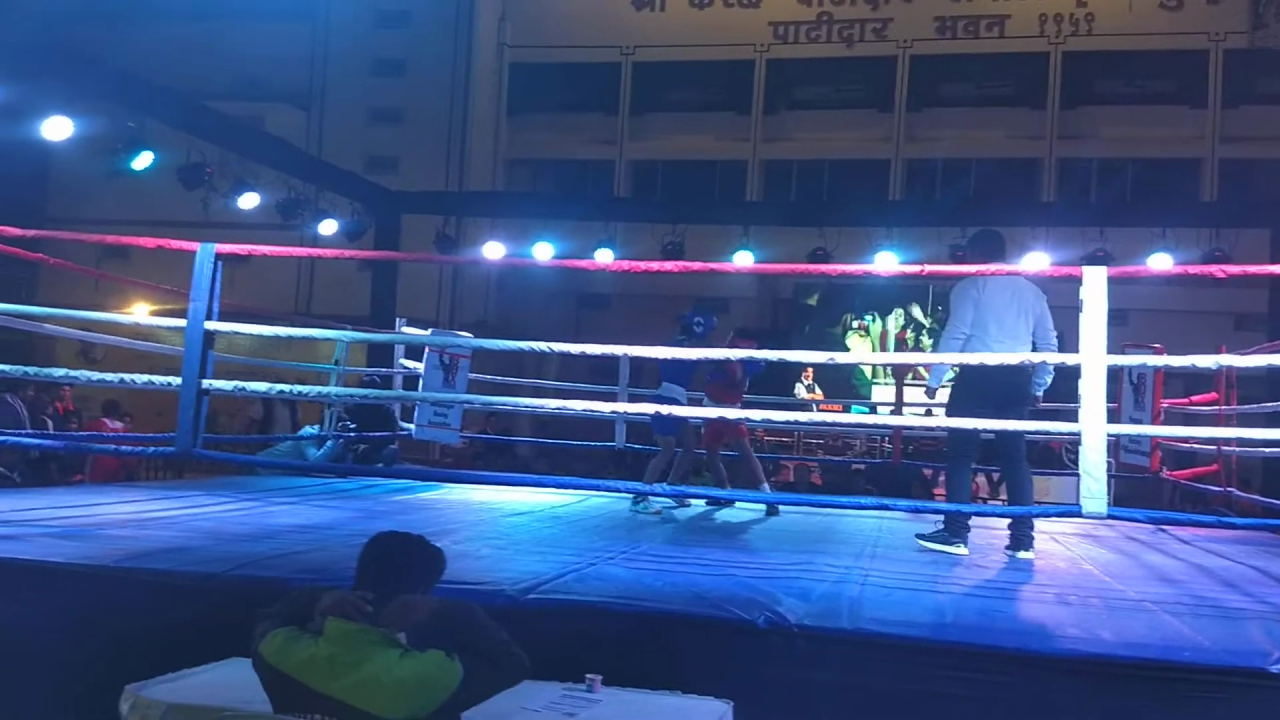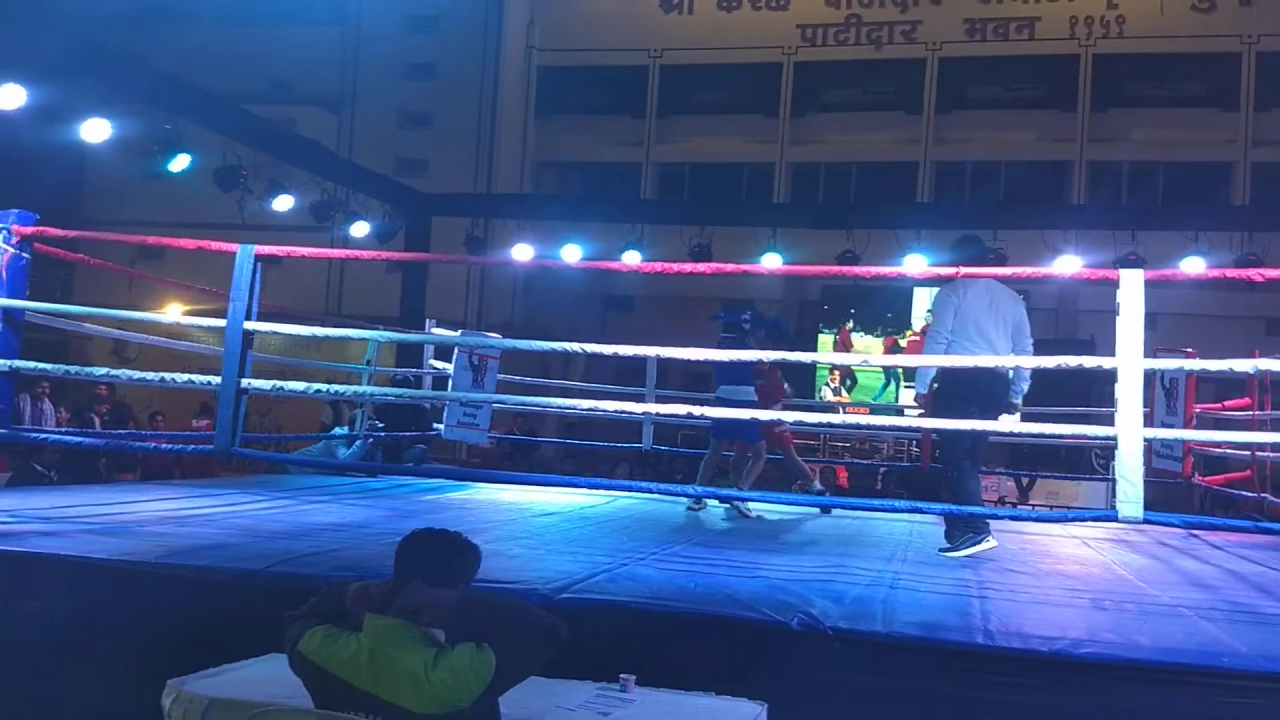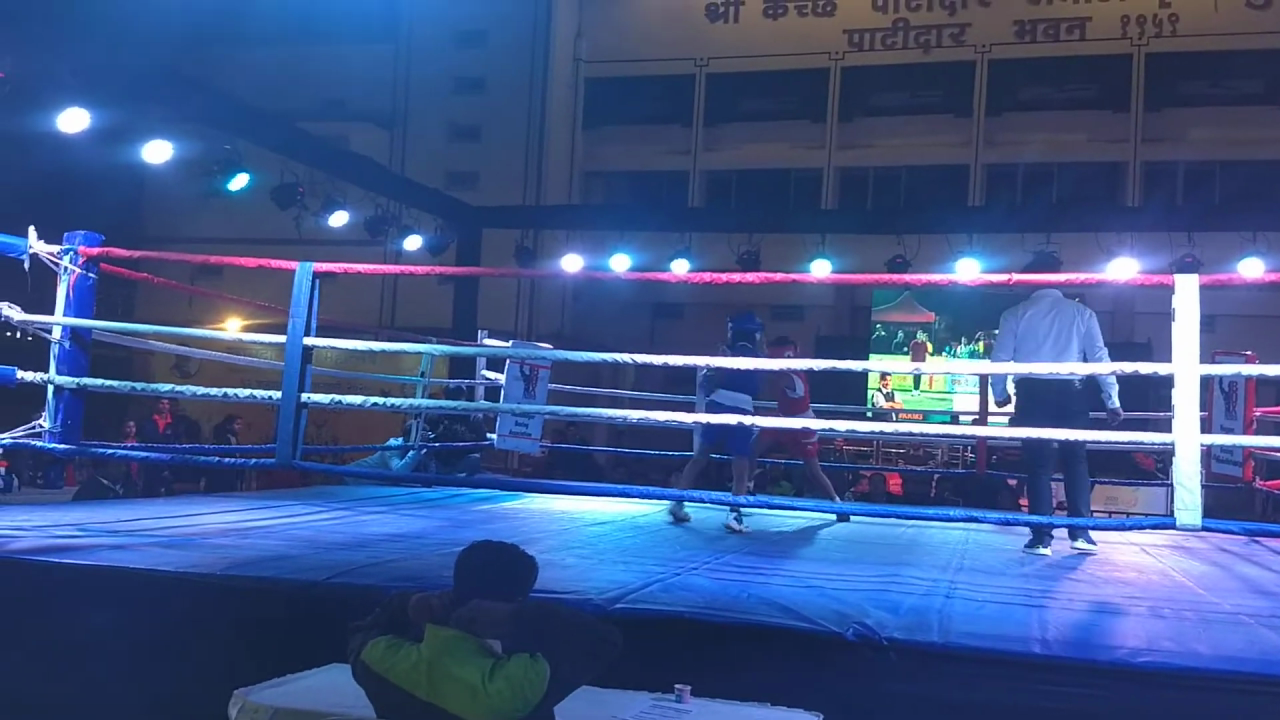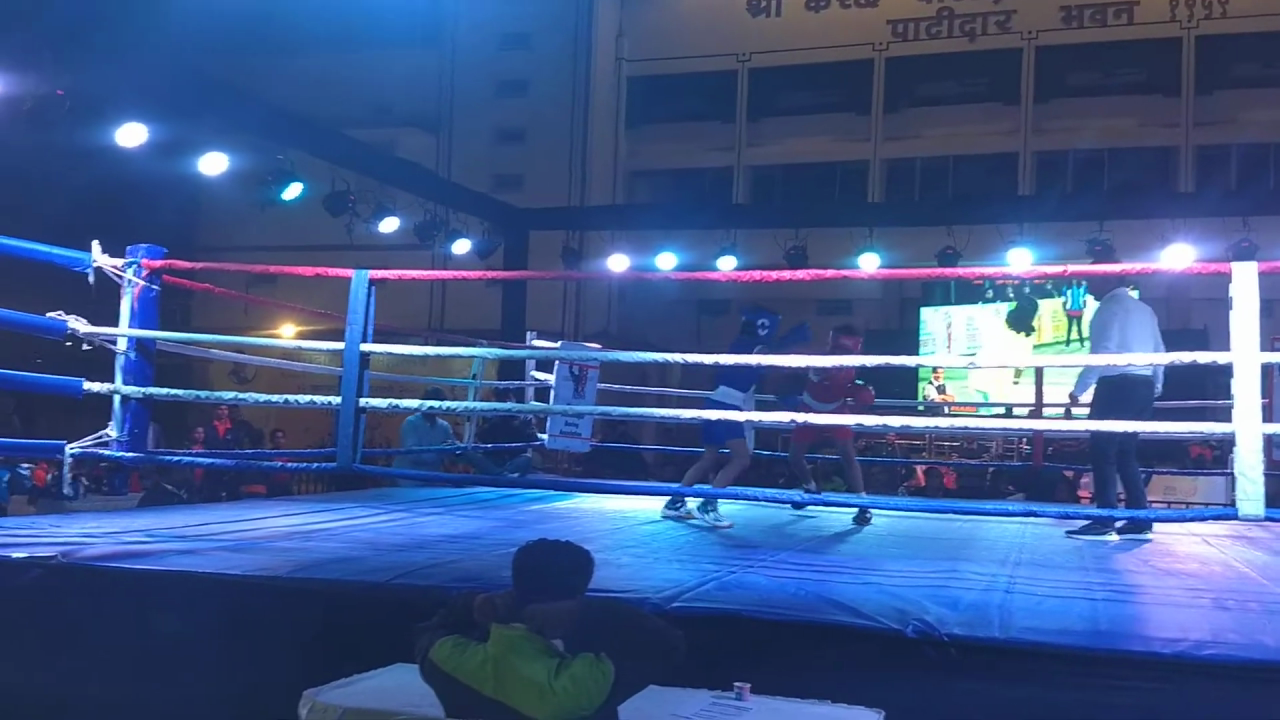
dt=1s
person 1, frame 1
left shoulder: (970, 286)
right shoulder: (1032, 291)
left elbow: (955, 336)
right elbow: (1048, 343)
left wrist: (935, 379)
right wrist: (1039, 385)
left hip: (977, 377)
right hip: (1017, 379)
left knee: (961, 455)
right knee: (1015, 458)
left ankle: (956, 533)
right ankle: (1023, 540)
person 1, frame 2
left shoulder: (952, 292)
right shoulder: (1012, 299)
left elbow: (937, 340)
right elbow: (1025, 350)
left wrist: (922, 385)
right wrist: (1016, 395)
left hip: (958, 379)
right hip: (995, 383)
left knee: (955, 456)
right knee: (970, 457)
left ankle: (978, 531)
right ankle: (960, 531)
person 1, frame 3
left shoulder: (1016, 315)
right shoulder: (1081, 313)
left elbow: (999, 358)
right elbow: (1100, 358)
left wrist: (999, 392)
right wrist: (1112, 400)
left hip: (1032, 392)
right hip: (1069, 393)
left knee: (1038, 465)
right knee: (1076, 462)
left ankle: (1042, 538)
right ankle: (1080, 533)
person 1, frame 4
left shoulder: (1111, 308)
right shoulder: (1142, 309)
left elbow: (1103, 354)
right elbow: (1158, 353)
left wrist: (1080, 388)
right wrist: (1155, 388)
left hip: (1118, 387)
right hip: (1142, 387)
left knee: (1103, 452)
right knee: (1124, 452)
left ankle: (1105, 523)
right ankle: (1139, 521)
person 2, frame 1
left shoulder: (279, 643)
right shoulder: (425, 675)
left elbow: (270, 624)
right elbow: (511, 661)
left wrist: (324, 601)
right wrist: (449, 612)
person 2, frame 2
left shoulder: (329, 652)
right shoulder: (464, 673)
left elbow: (299, 624)
right elbow: (550, 632)
left wrist: (343, 596)
right wrist: (464, 606)
person 2, frame 3
left shoulder: (393, 663)
right shoulder: (520, 682)
left elbow: (361, 636)
right elbow: (605, 640)
left wrist: (405, 608)
right wrist: (520, 616)
person 2, frame 4
left shoulder: (459, 662)
right shoulder: (584, 682)
left elbow: (429, 636)
right elbow: (668, 644)
left wrist: (469, 608)
right wrist: (584, 614)
person 3, frame 1
left shoulder: (680, 344)
right shoulder: (690, 346)
left hip: (672, 401)
right hip: (669, 400)
left knee: (689, 444)
right knee: (667, 451)
left ankle: (673, 487)
right ankle: (639, 498)
person 3, frame 2
left shoulder: (722, 346)
right shoulder: (746, 343)
left hip: (723, 401)
right hip: (745, 403)
left knee: (715, 452)
right knee: (759, 455)
left ankle: (696, 496)
person 3, frame 3
left shoulder: (729, 351)
right shoulder: (759, 357)
left elbow: (711, 381)
left wrist: (707, 375)
left hip: (718, 409)
right hip: (741, 413)
left knee: (700, 458)
right knee: (741, 474)
left ankle: (677, 503)
right ankle: (735, 513)
person 3, frame 4
left shoulder: (740, 345)
right shoulder: (758, 351)
left hip: (717, 405)
right hip: (726, 408)
left knee: (709, 460)
right knee: (741, 458)
left ankle: (675, 503)
right ankle: (707, 505)
person 4, frame 1
left shoulder: (743, 366)
left elbow: (737, 388)
left knee: (746, 452)
right knee: (711, 456)
left ankle: (768, 494)
right ankle: (726, 491)
person 4, frame 2
left shoulder: (773, 371)
left elbow: (786, 395)
left hip: (773, 423)
left knee: (791, 459)
right knee: (739, 456)
left ankle: (818, 489)
person 4, frame 3
left shoulder: (790, 378)
right shoulder: (790, 373)
left hip: (802, 428)
left knee: (813, 471)
right knee: (751, 451)
left ankle: (837, 504)
person 4, frame 4
left shoulder: (850, 370)
left wrist: (861, 393)
left hip: (834, 414)
right hip: (809, 413)
left knee: (849, 455)
right knee: (795, 457)
left ankle: (864, 506)
right ankle: (810, 489)
